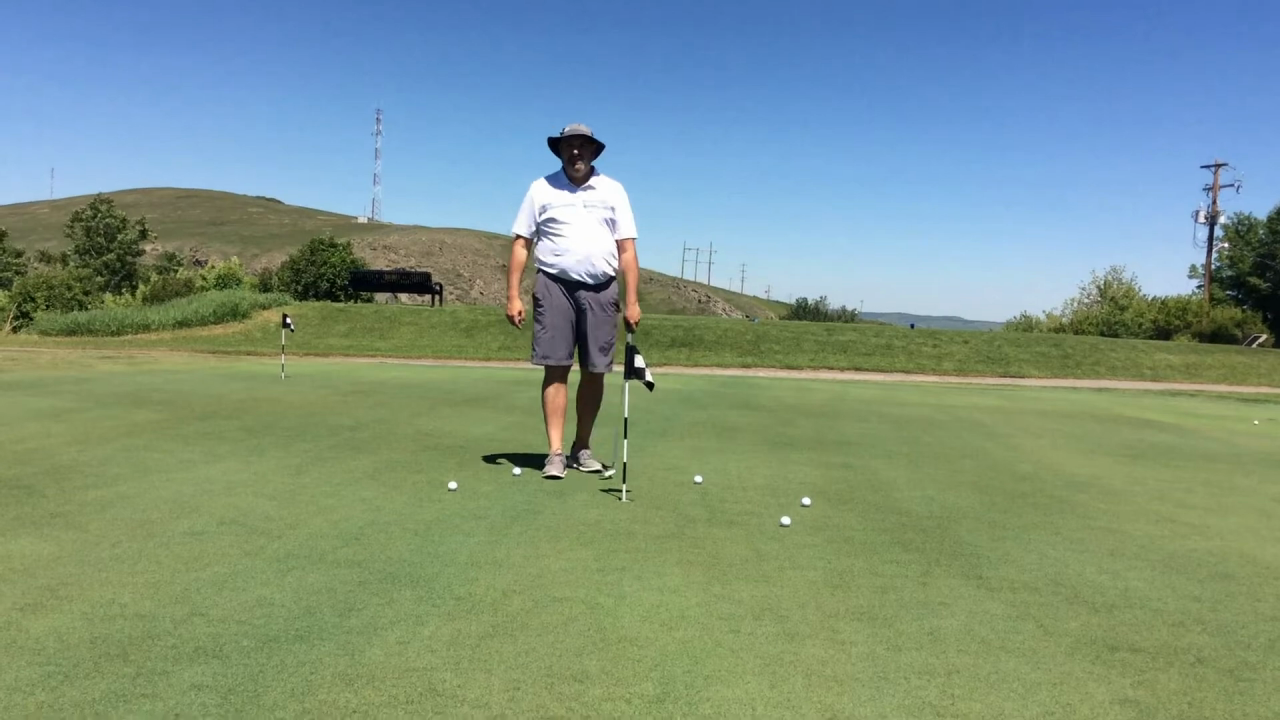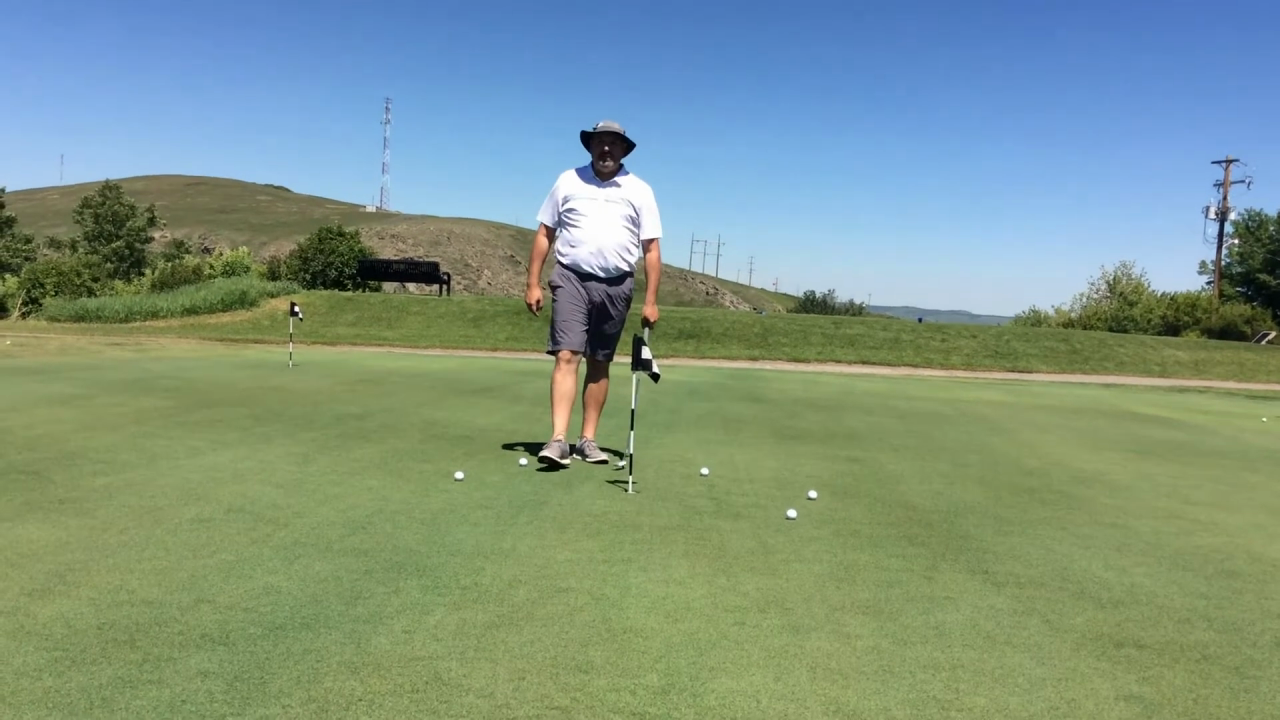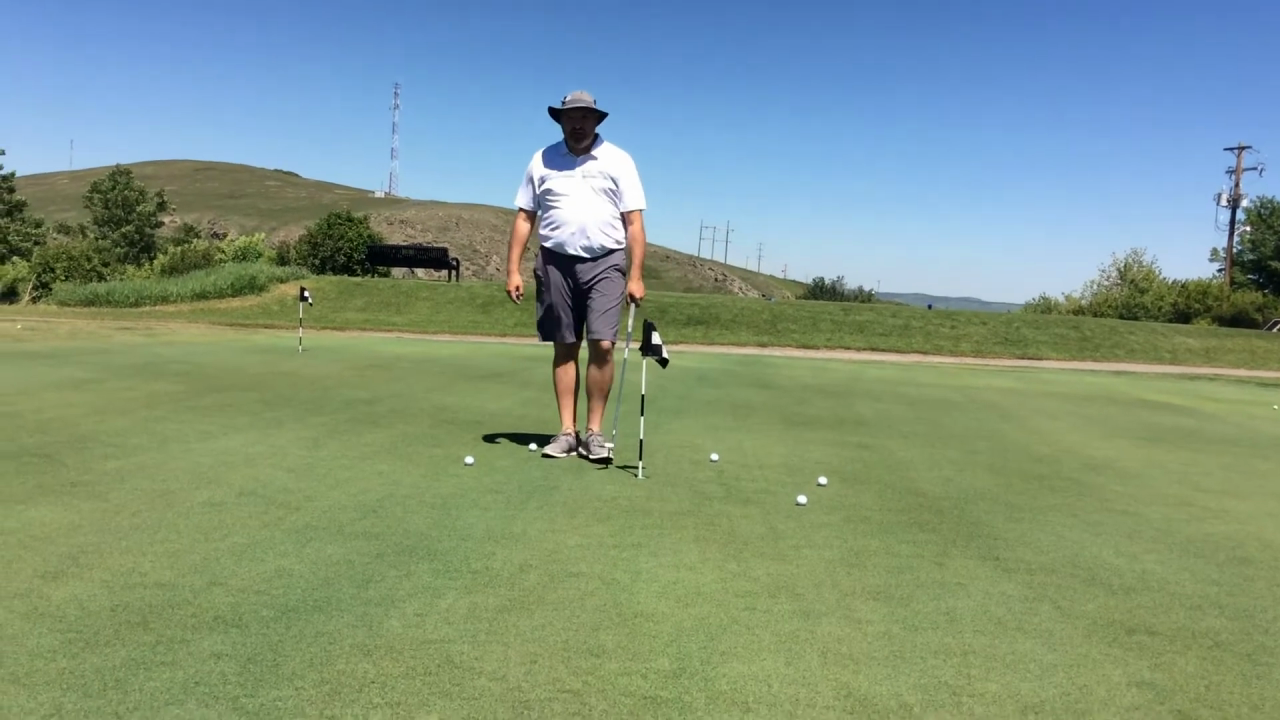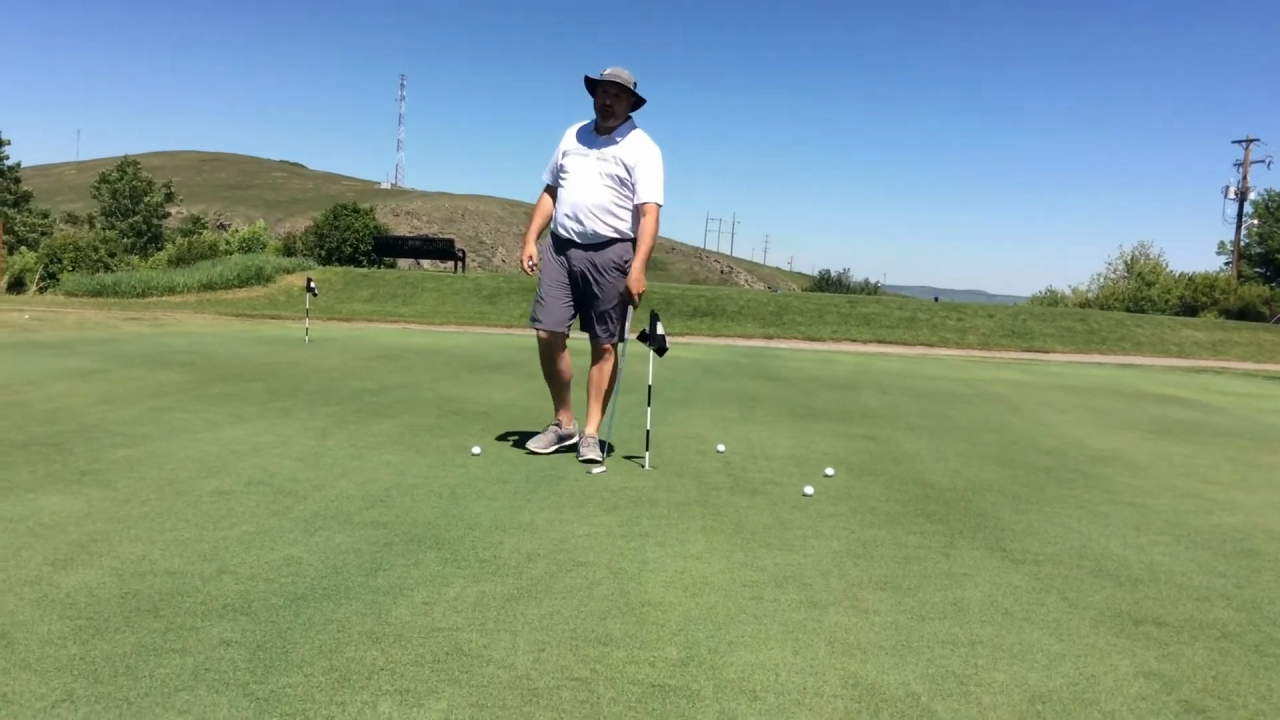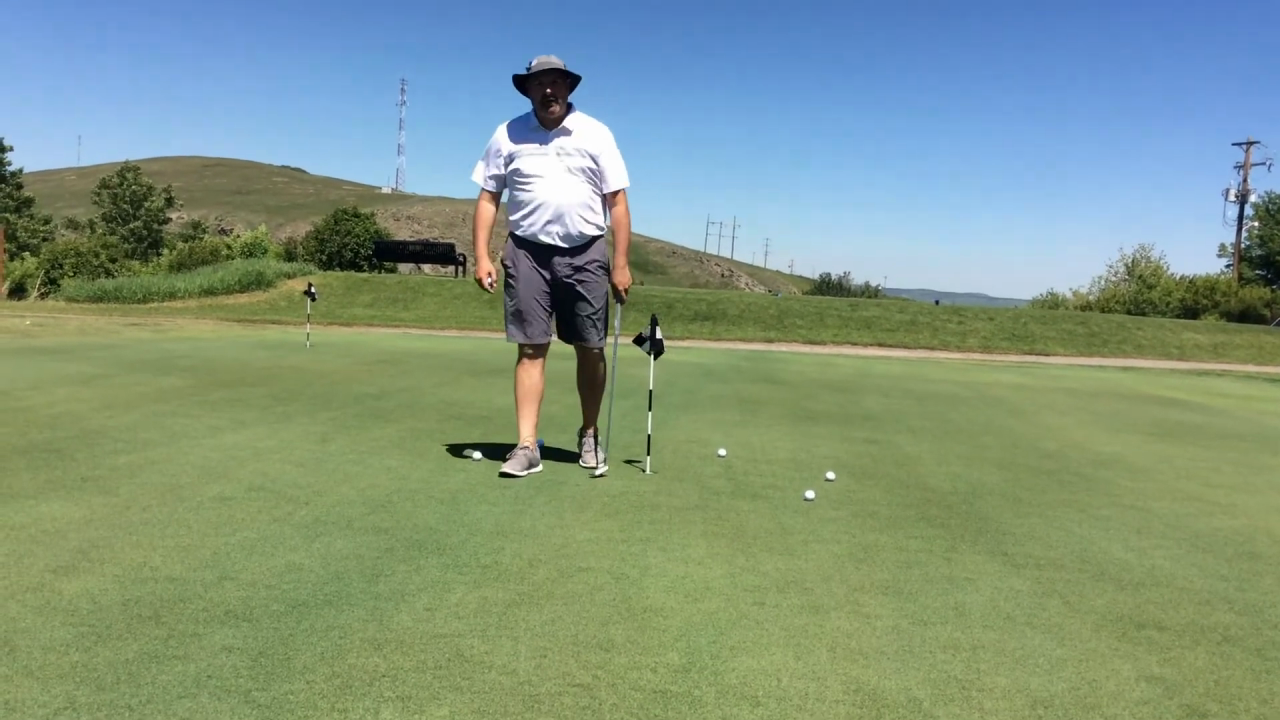
dt=1s
person 1, frame 1
left shoulder: (613, 191)
right shoulder: (541, 189)
left elbow: (626, 248)
right elbow: (521, 244)
left wrist: (632, 300)
right wrist: (513, 296)
left hip: (601, 290)
right hip: (556, 287)
left knee: (595, 372)
right knee: (556, 370)
left ankle: (581, 447)
right ankle: (555, 452)
person 1, frame 2
left shoulder: (640, 191)
right shoulder: (567, 182)
left elbow: (651, 248)
right elbow: (544, 234)
left wrist: (651, 300)
right wrist: (533, 283)
left hip: (616, 285)
right hip: (572, 279)
left knee: (599, 364)
right knee: (566, 356)
left ankle: (587, 439)
right ankle: (558, 439)
person 1, frame 3
left shoulder: (619, 160)
right shoulder: (542, 160)
left elbow: (634, 222)
right elbow: (525, 217)
left wrist: (636, 275)
right wrist: (513, 269)
left hip: (605, 264)
right hip: (556, 263)
left knee: (602, 346)
right knee: (564, 349)
left ankle: (594, 433)
right ankle: (568, 432)
person 1, frame 4
left shoulder: (642, 148)
right shoulder: (572, 136)
left elbow: (649, 212)
right elbow: (550, 193)
left wrist: (638, 269)
right wrist: (530, 240)
left hip: (610, 253)
right hip: (560, 248)
left knee: (604, 345)
right knee: (548, 335)
left ankle: (590, 433)
right ankle: (563, 423)
person 1, frame 5
left shoulder: (596, 134)
right shoulder: (507, 135)
left elbow: (617, 202)
right elbow: (488, 198)
left wrist: (621, 264)
right wrist: (482, 256)
left hip: (585, 255)
right hip: (528, 253)
left knee: (590, 348)
right knee: (531, 349)
left ankle: (589, 433)
right ankle: (527, 446)
